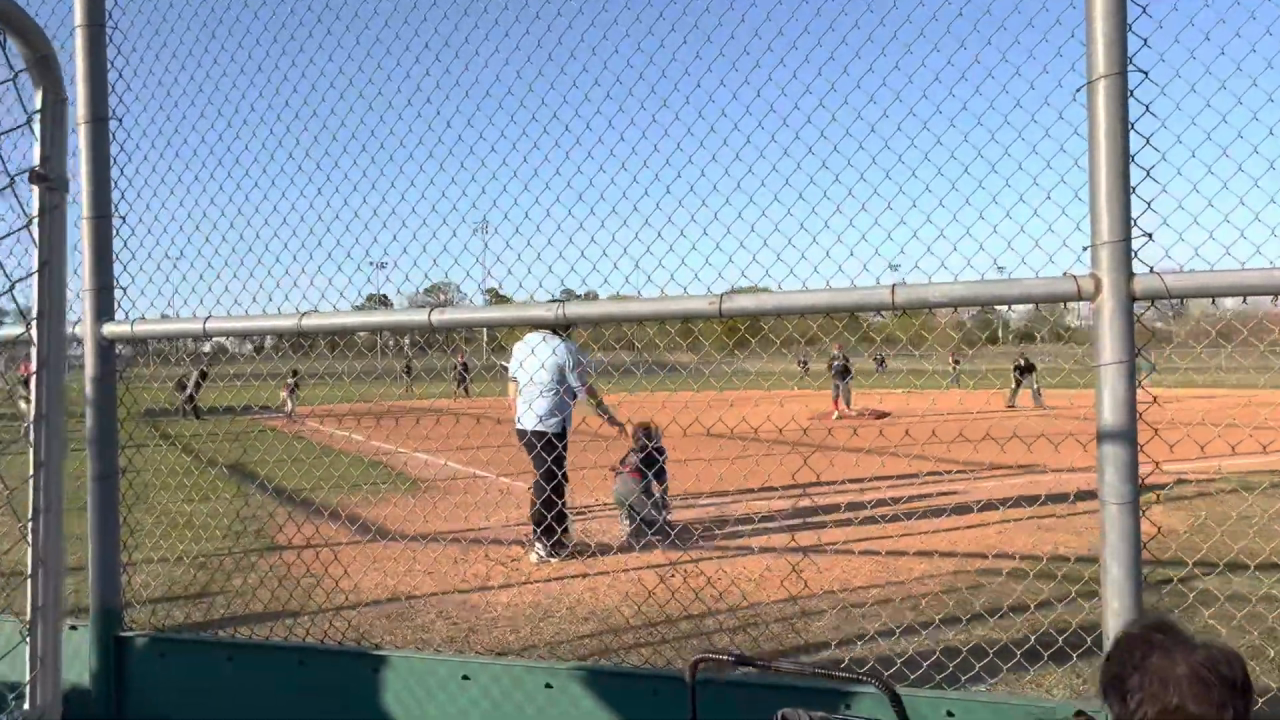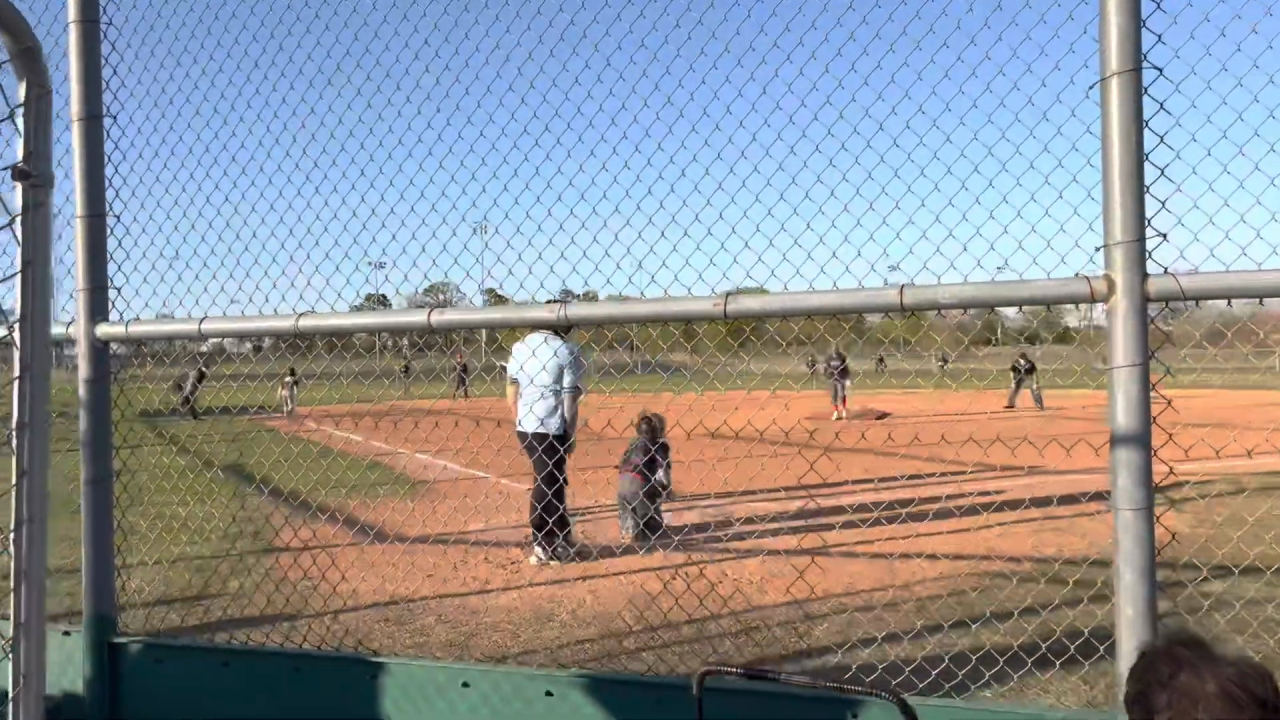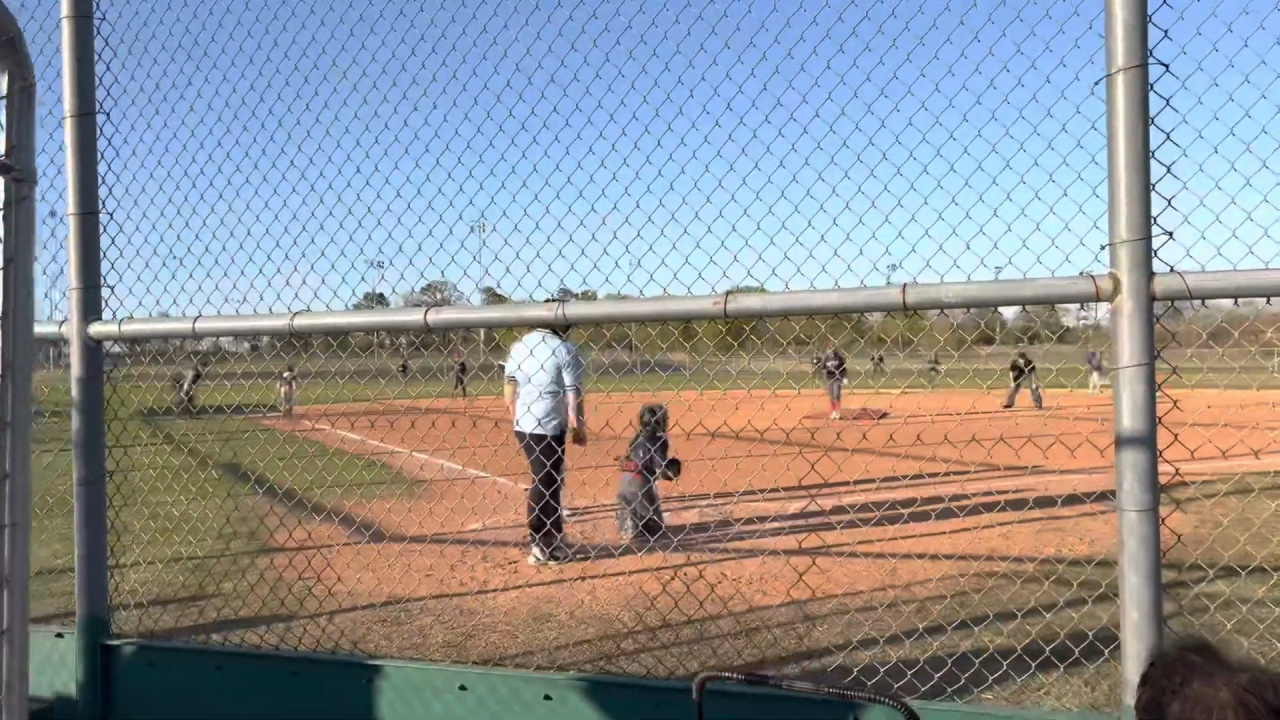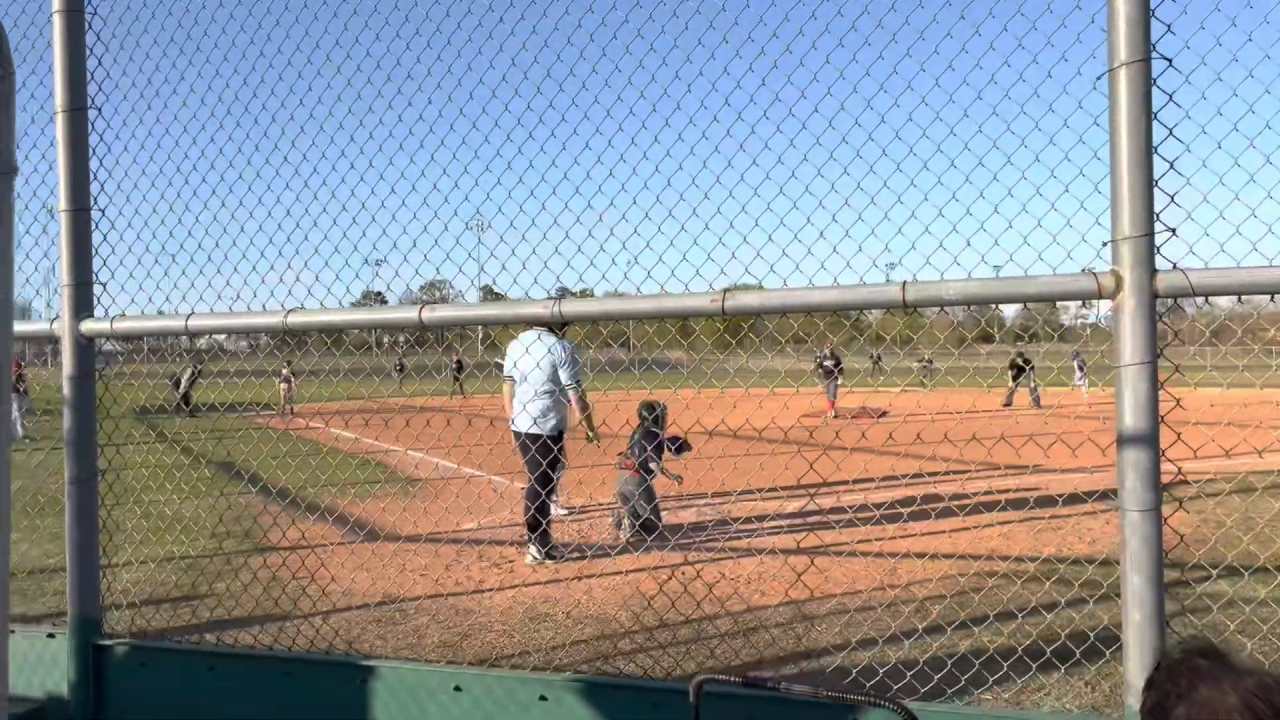
dt=0.1s
person 1, frame 1
left shoulder: (521, 345)
right shoulder: (566, 349)
left elbow: (513, 388)
right elbow: (586, 391)
right wrist: (610, 418)
left hip: (524, 424)
right hip: (549, 427)
left knee: (552, 480)
right knee: (549, 482)
left ankle: (557, 537)
right ankle: (543, 545)
person 1, frame 2
left shoulder: (520, 346)
right shoulder: (567, 350)
left elbow: (511, 393)
right elbow: (571, 397)
right wrist: (571, 433)
left hip: (526, 426)
right hip: (552, 427)
left knee: (554, 480)
right knee: (548, 484)
left ankle: (558, 538)
right ankle: (542, 547)
person 1, frame 3
left shoulder: (518, 346)
right shoulder: (565, 350)
left elbow: (509, 392)
right elbow: (573, 397)
right wrist: (578, 428)
left hip: (523, 426)
right hip: (549, 428)
left knee: (550, 480)
right knee: (545, 484)
left ankle: (550, 539)
right ankle: (540, 548)
person 1, frame 4
left shoulder: (515, 344)
right shoulder: (561, 348)
left elbow: (507, 390)
right elbow: (575, 396)
right wrist: (590, 427)
left hip: (521, 425)
right hip: (547, 427)
left knee: (537, 482)
right knee: (541, 485)
left ankle: (537, 540)
right ankle: (537, 547)
